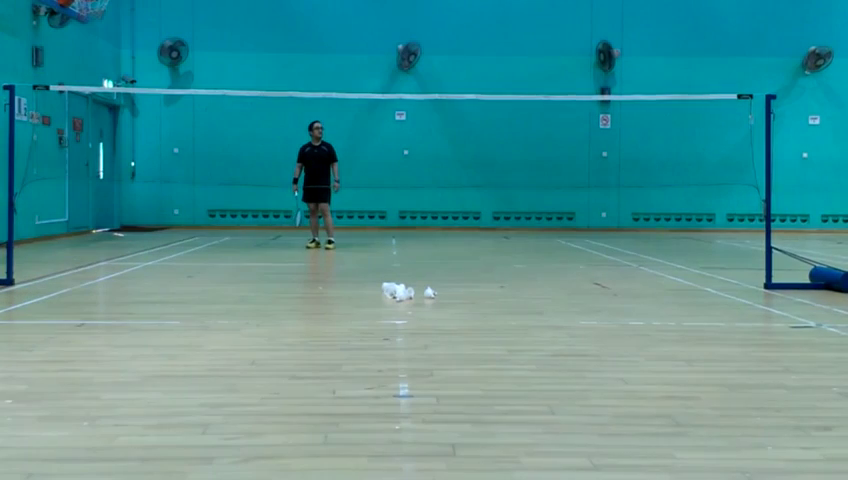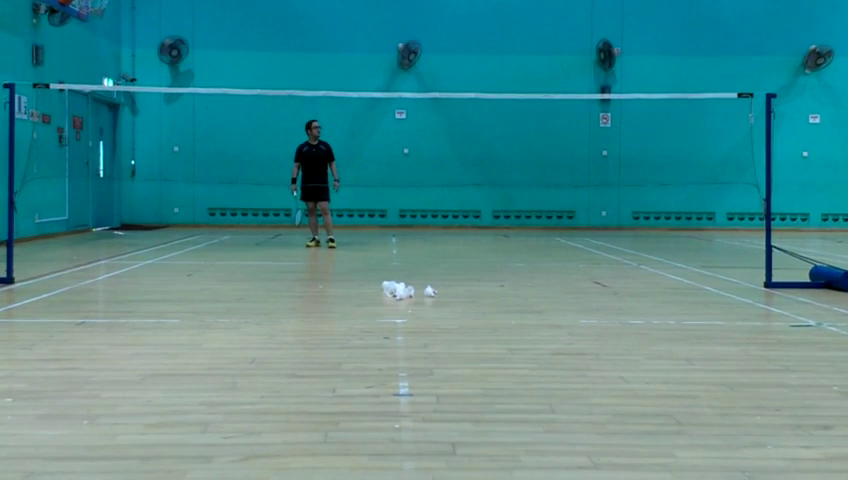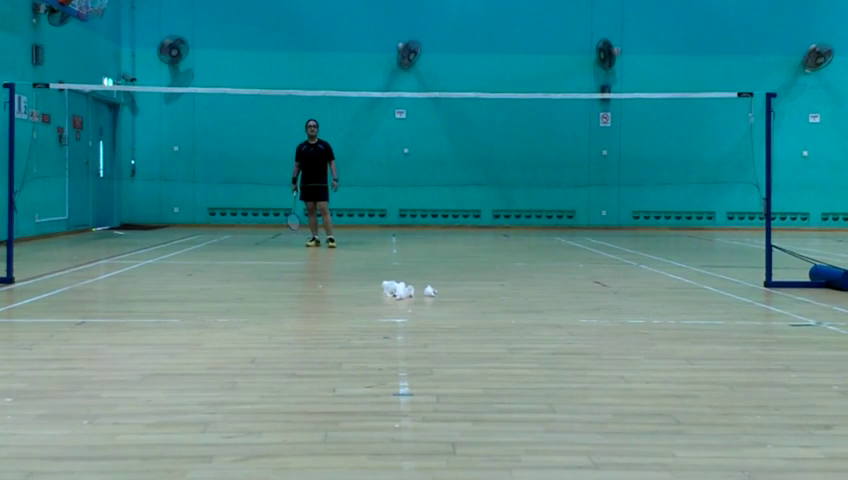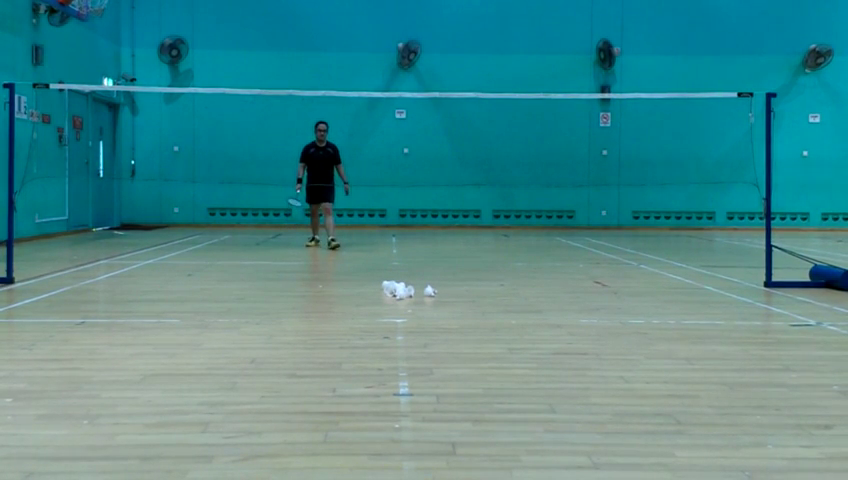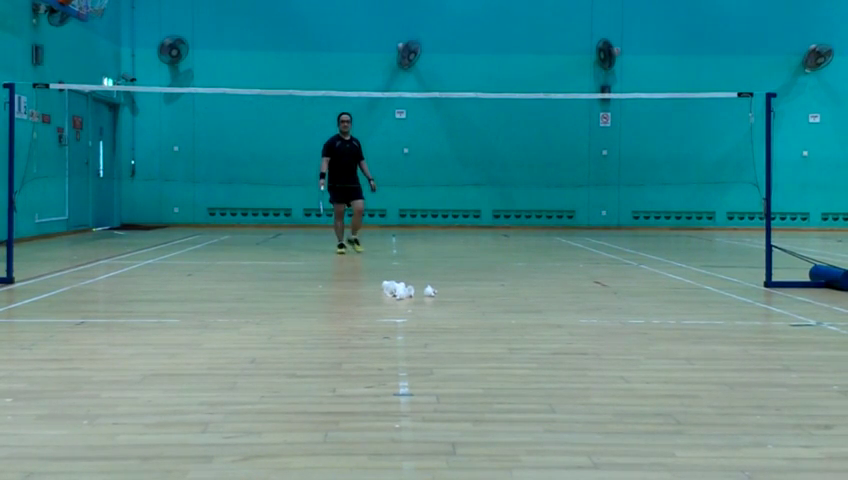
dt=1s
person 1, frame 1
left shoulder: (328, 147)
right shoulder: (304, 149)
left elbow: (334, 164)
right elbow: (299, 166)
left wrist: (336, 180)
right wrist: (295, 182)
left hip: (324, 186)
right hip: (309, 186)
left knee: (325, 211)
right knee: (312, 212)
left ankle: (331, 239)
right ankle: (315, 240)
person 1, frame 2
left shoulder: (326, 146)
right shoulder: (301, 148)
left elbow: (332, 163)
right elbow: (296, 166)
left wrist: (336, 179)
right wrist: (293, 182)
left hip: (322, 184)
right hip: (307, 185)
left knee: (325, 210)
right knee: (311, 211)
left ankle: (331, 238)
right ankle: (315, 238)
person 1, frame 3
left shoulder: (325, 145)
right shoulder: (301, 147)
left elbow: (331, 162)
right elbow: (297, 165)
left wrist: (335, 179)
right wrist: (294, 181)
left hip: (321, 184)
right hip: (306, 185)
left knee: (324, 210)
right knee: (311, 211)
left ankle: (330, 237)
right ankle: (315, 238)
person 1, frame 4
left shoulder: (333, 148)
right shoulder: (308, 148)
left elbow: (339, 166)
right elbow: (302, 166)
left wrist: (345, 182)
right wrist: (299, 182)
left hip: (328, 186)
right hip: (312, 185)
left knee: (328, 211)
right knee: (314, 213)
left ankle: (331, 239)
right ankle: (315, 237)
person 1, frame 5
left shoulder: (356, 142)
right shoulder: (331, 142)
left elbow: (362, 162)
right elbow: (325, 161)
left wrist: (370, 179)
right wrist: (322, 177)
left hip: (354, 184)
right hip: (336, 185)
left knee: (359, 210)
right knee: (339, 215)
left ankle: (353, 238)
right ankle: (340, 243)
